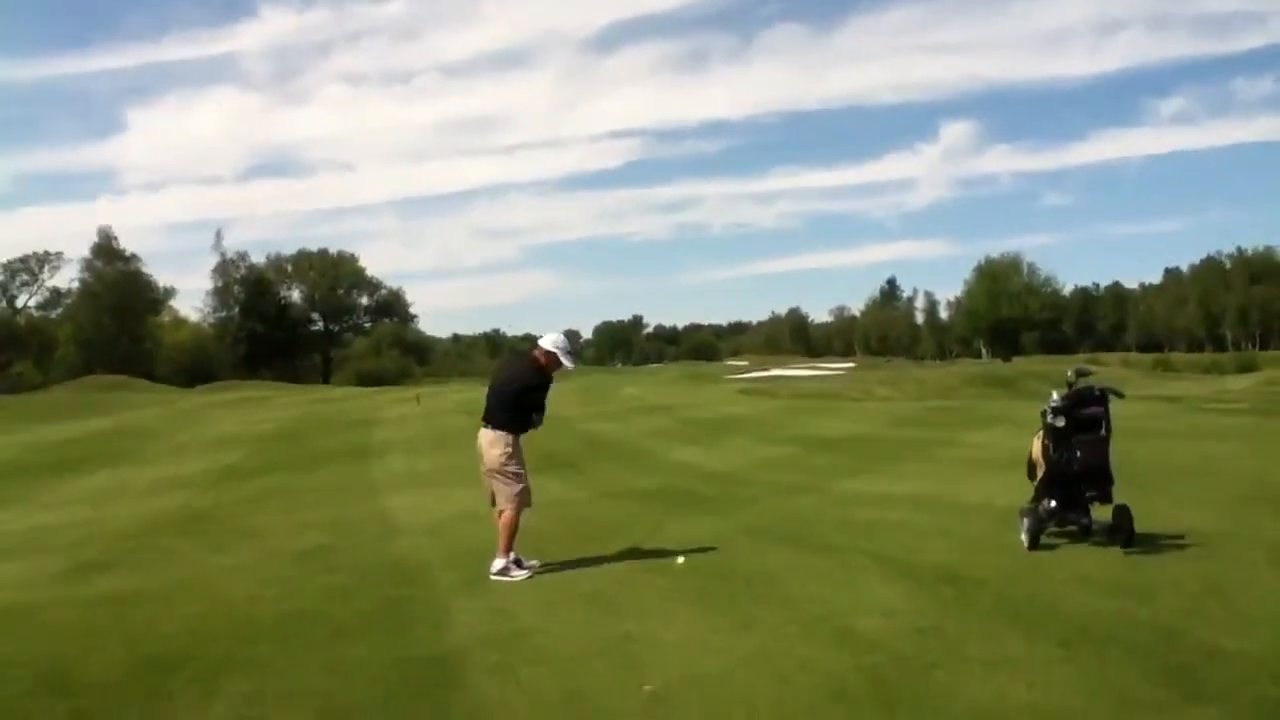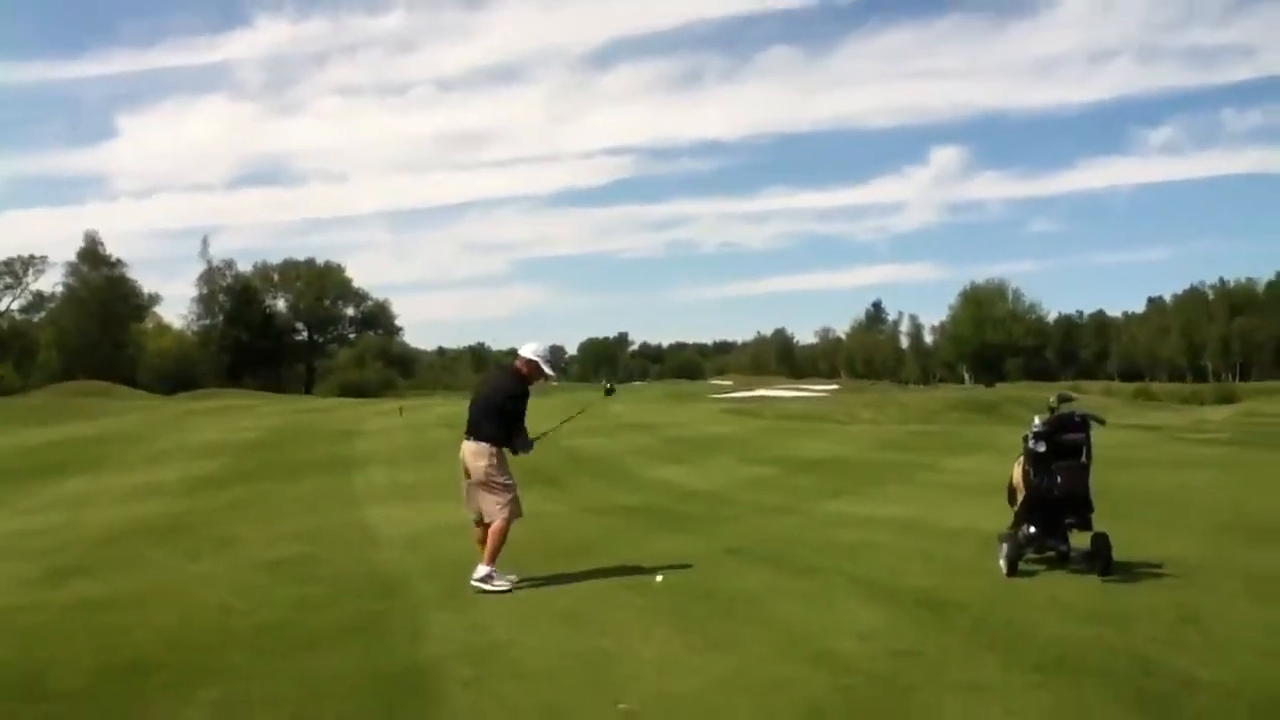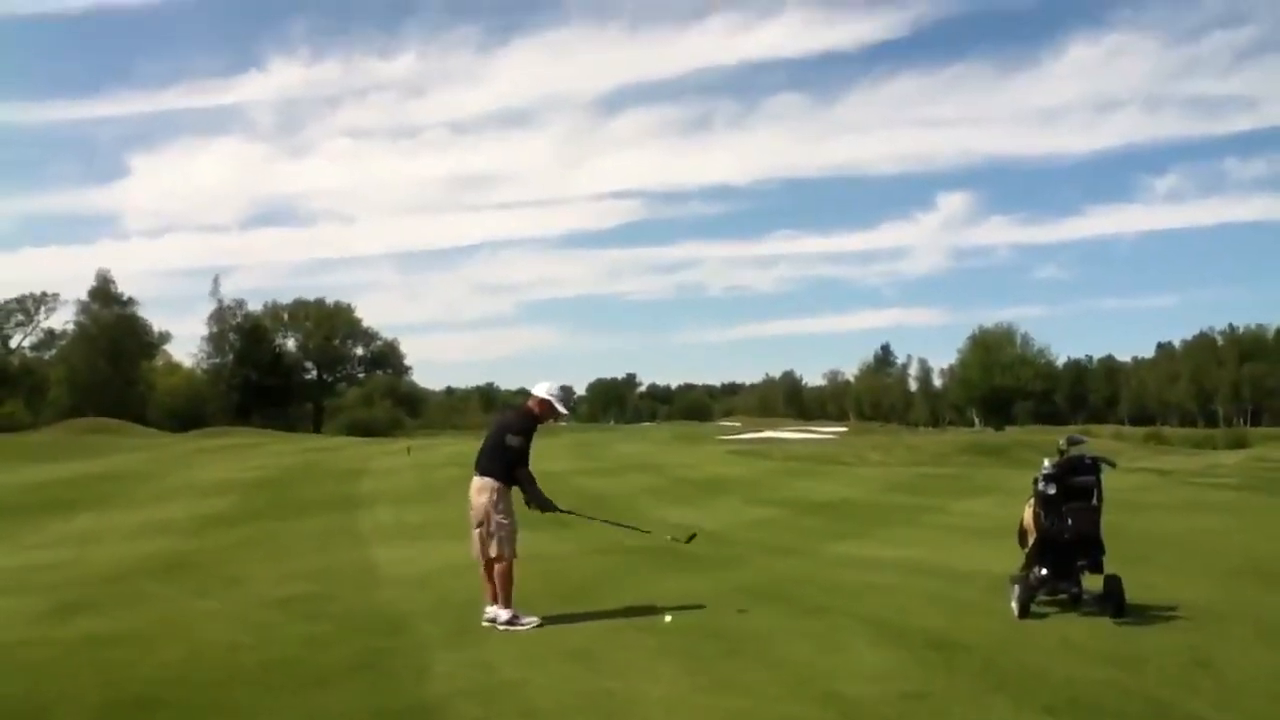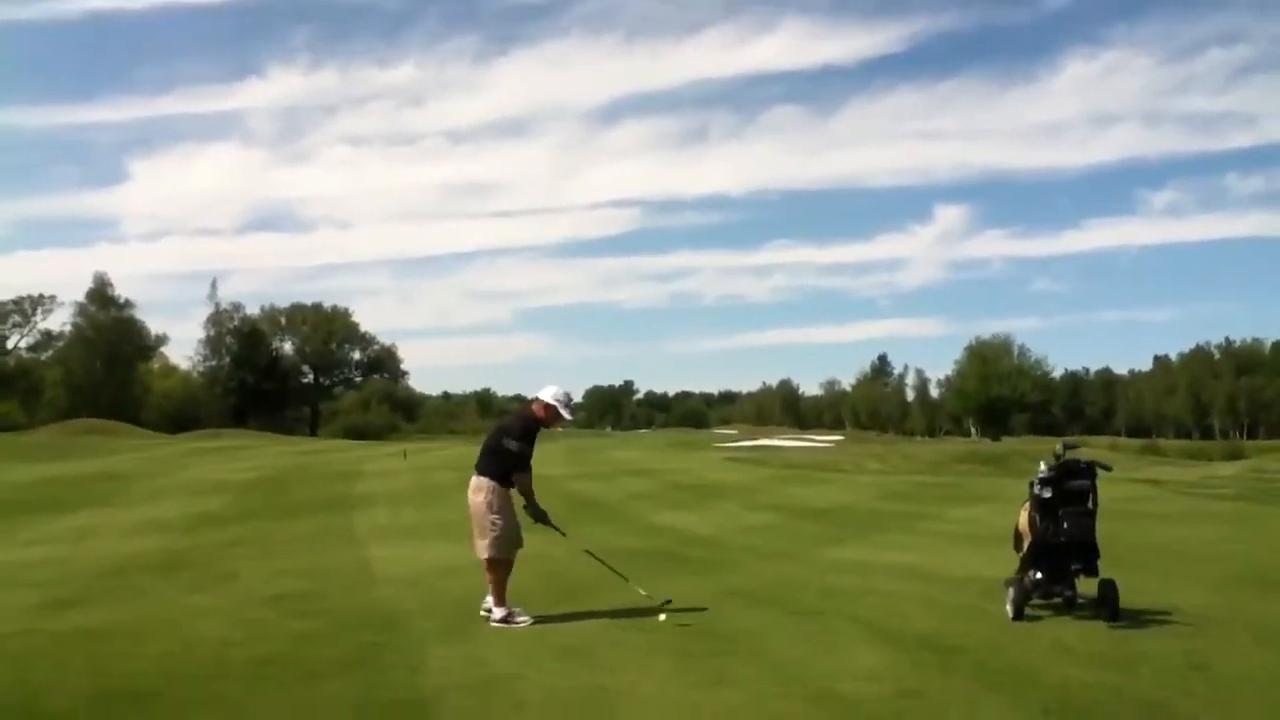
dt=0.3s
person 1, frame 1
left shoulder: (513, 362)
right shoulder: (537, 377)
right elbow: (536, 418)
left wrist: (524, 419)
right wrist: (529, 421)
left hip: (488, 434)
right hip: (503, 439)
left knee: (504, 501)
right knee: (513, 502)
left ankle: (509, 555)
right ankle: (501, 563)
person 1, frame 2
left shoulder: (494, 376)
right shoulder: (516, 387)
right elbow: (517, 431)
left wrist: (516, 442)
right wrist: (524, 444)
left hip: (470, 447)
right hip: (487, 451)
left knee: (484, 515)
right knee: (504, 512)
left ankle: (487, 568)
right ankle: (484, 570)
person 1, frame 3
left shoulder: (516, 418)
right shoulder: (521, 422)
right elbow: (519, 467)
left wrist: (530, 495)
right wrist: (538, 496)
left hip: (487, 485)
right hip: (492, 488)
left knee: (491, 553)
right knee: (502, 553)
left ankle: (492, 609)
right ankle: (506, 613)
person 1, frame 4
left shoulder: (525, 423)
right shoulder: (519, 426)
left elbow: (521, 469)
right elbow: (517, 472)
left wrist: (531, 503)
right wrist: (533, 505)
left hip: (495, 487)
right hip: (489, 488)
left knee: (507, 548)
right knee: (497, 551)
left ankle: (493, 600)
right ankle: (499, 611)
